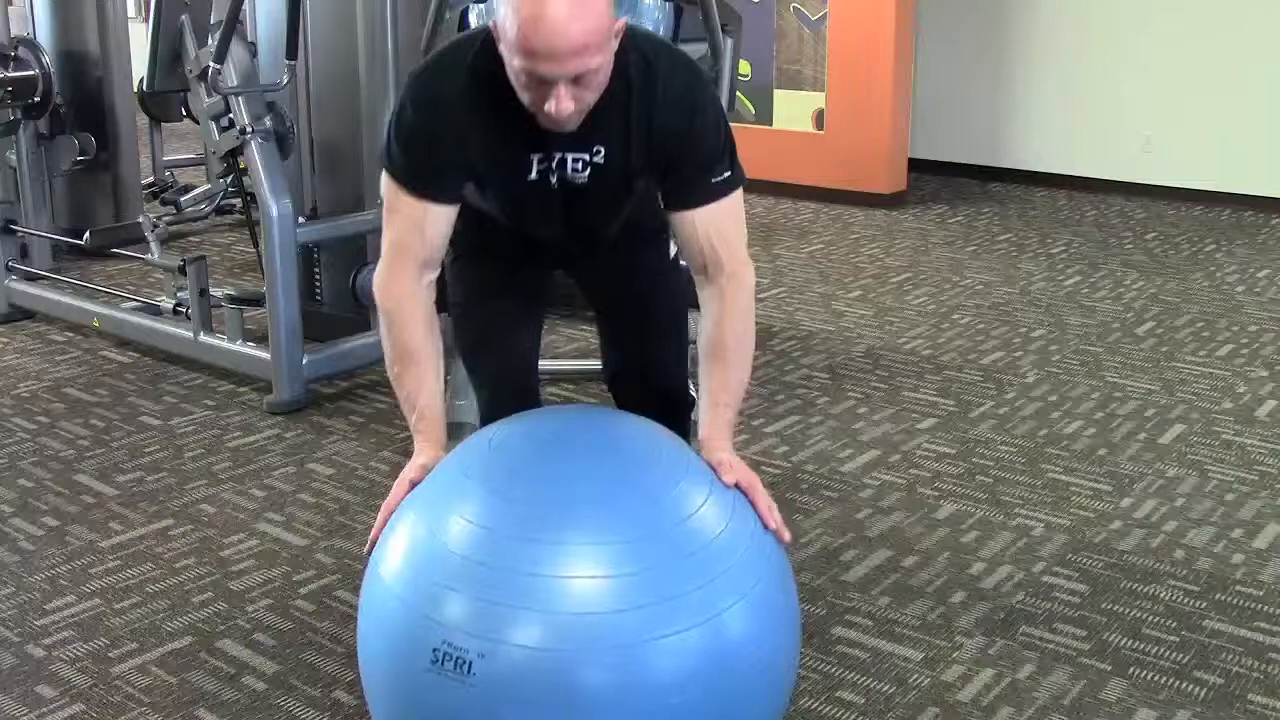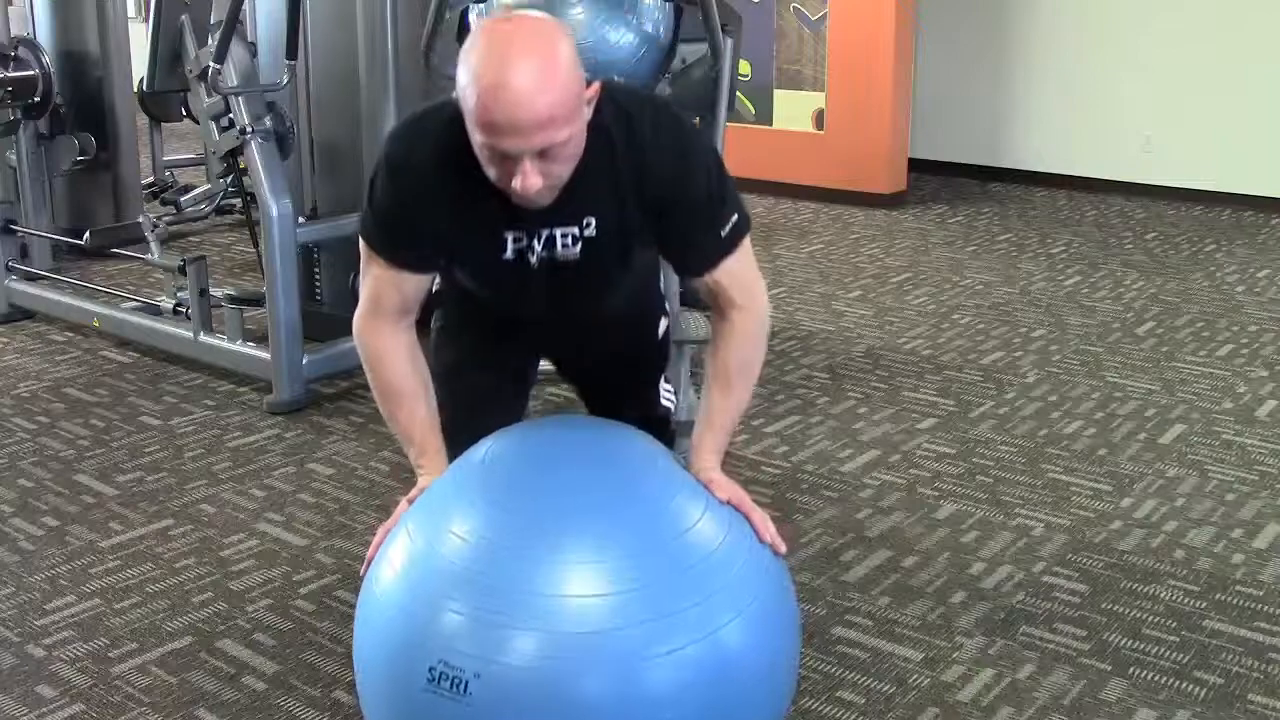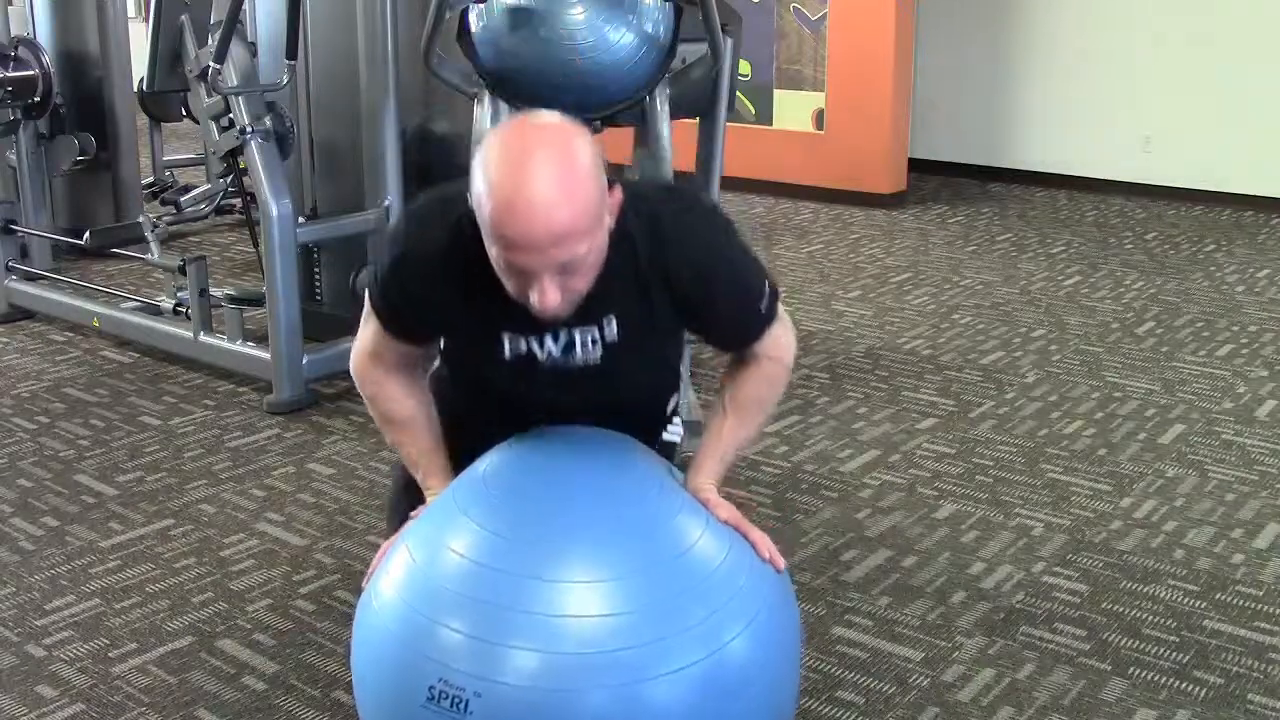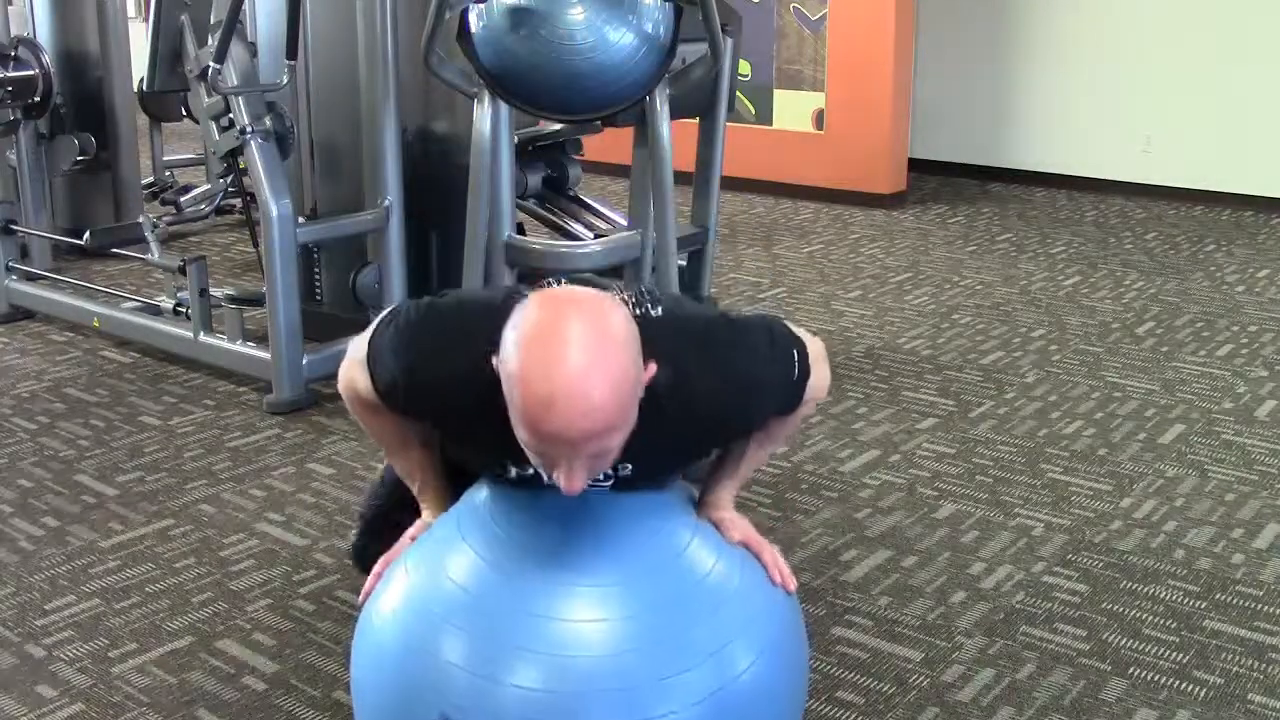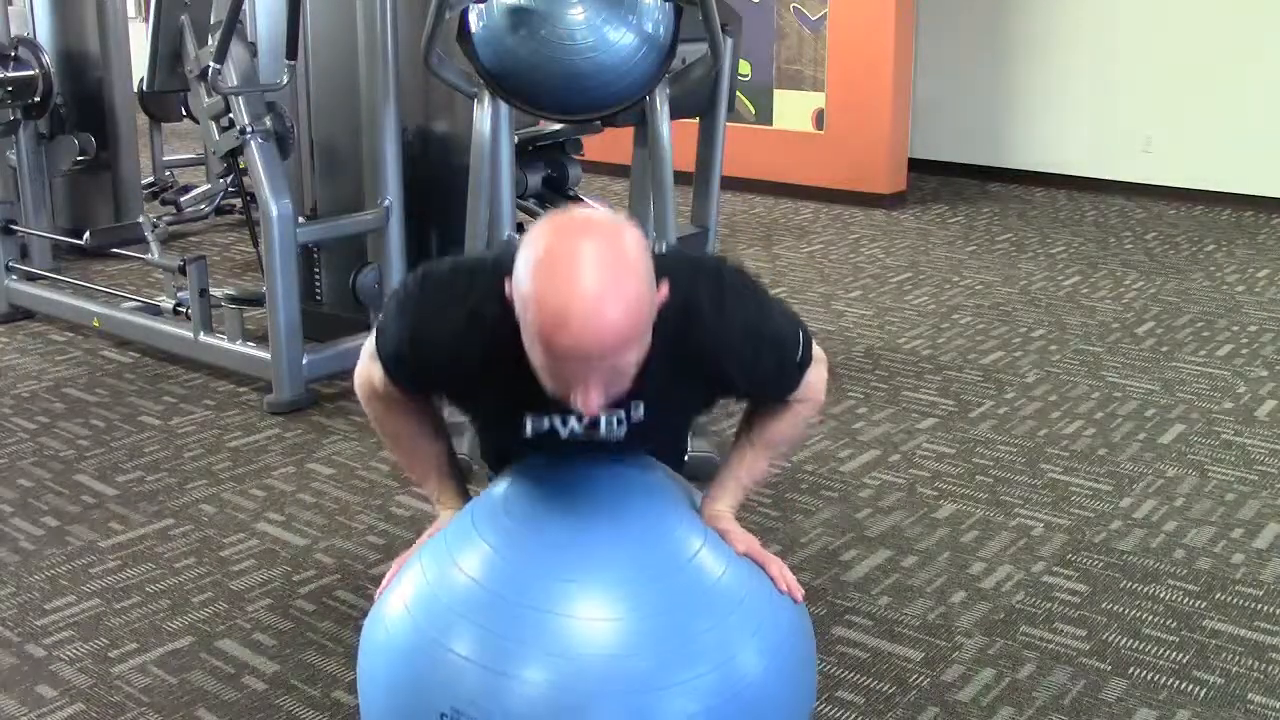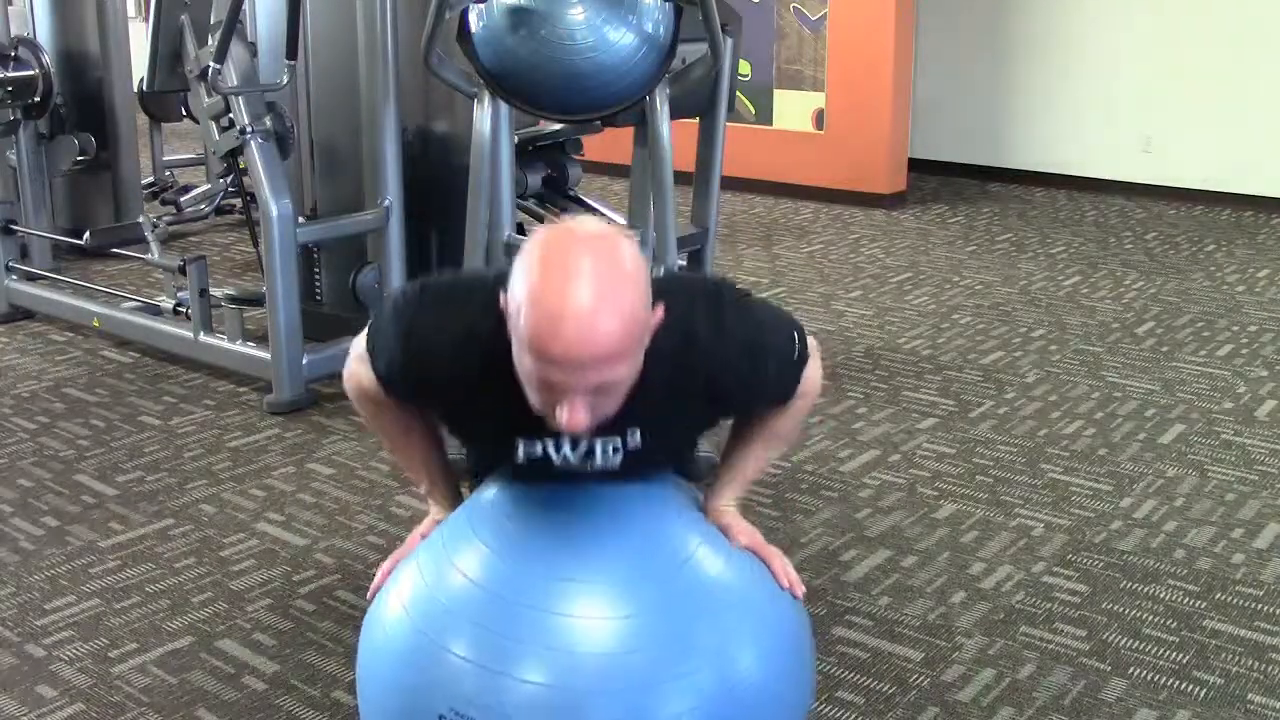
dt=0.4s
person 1, frame 1
left shoulder: (671, 85)
right shoulder: (444, 89)
left elbow: (722, 269)
right elbow: (407, 268)
left wrist: (718, 441)
right wrist: (429, 444)
left hip: (625, 227)
right hip: (496, 234)
left knee: (658, 396)
right knee: (509, 410)
person 1, frame 2
left shoulder: (660, 142)
right shoulder: (418, 160)
left elbow: (740, 303)
right elbow: (384, 319)
left wrist: (706, 463)
right wrist: (432, 473)
left hip: (617, 306)
right hip: (483, 312)
person 1, frame 3
left shoulder: (682, 236)
right shoulder: (430, 243)
left elbow: (769, 351)
right elbow: (381, 363)
left wrist: (703, 483)
right wrist: (439, 494)
person 1, frame 4
left shoulder: (709, 370)
right shoulder: (440, 355)
left elbow: (812, 371)
right elbow: (357, 378)
left wrist: (718, 499)
right wrist: (436, 506)
right knee: (380, 556)
person 1, frame 5
left shoulder: (718, 310)
right shoulder: (445, 313)
left elbow: (803, 385)
right elbow: (378, 383)
left wrist: (720, 503)
right wrist: (451, 506)
person 1, frame 6
left shoulder: (717, 332)
right shoulder: (439, 331)
left elbow: (801, 378)
right elbow: (367, 380)
left wrist: (722, 504)
right wrist: (442, 505)
